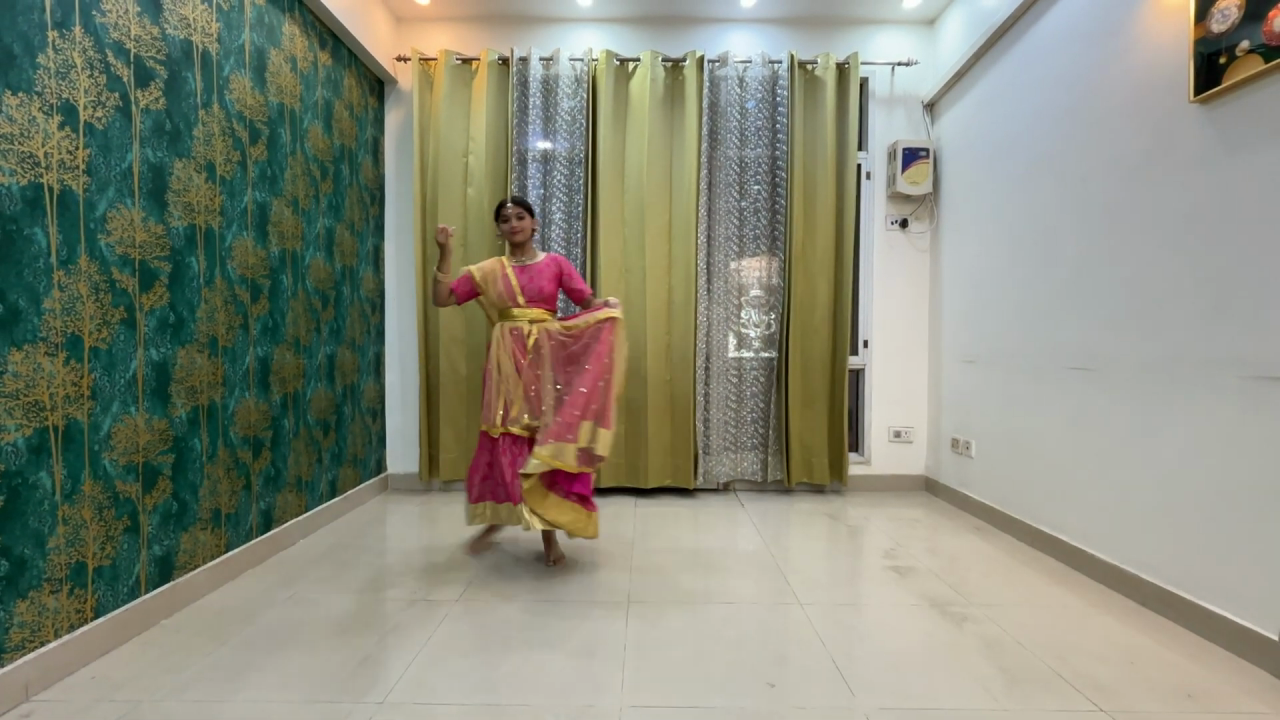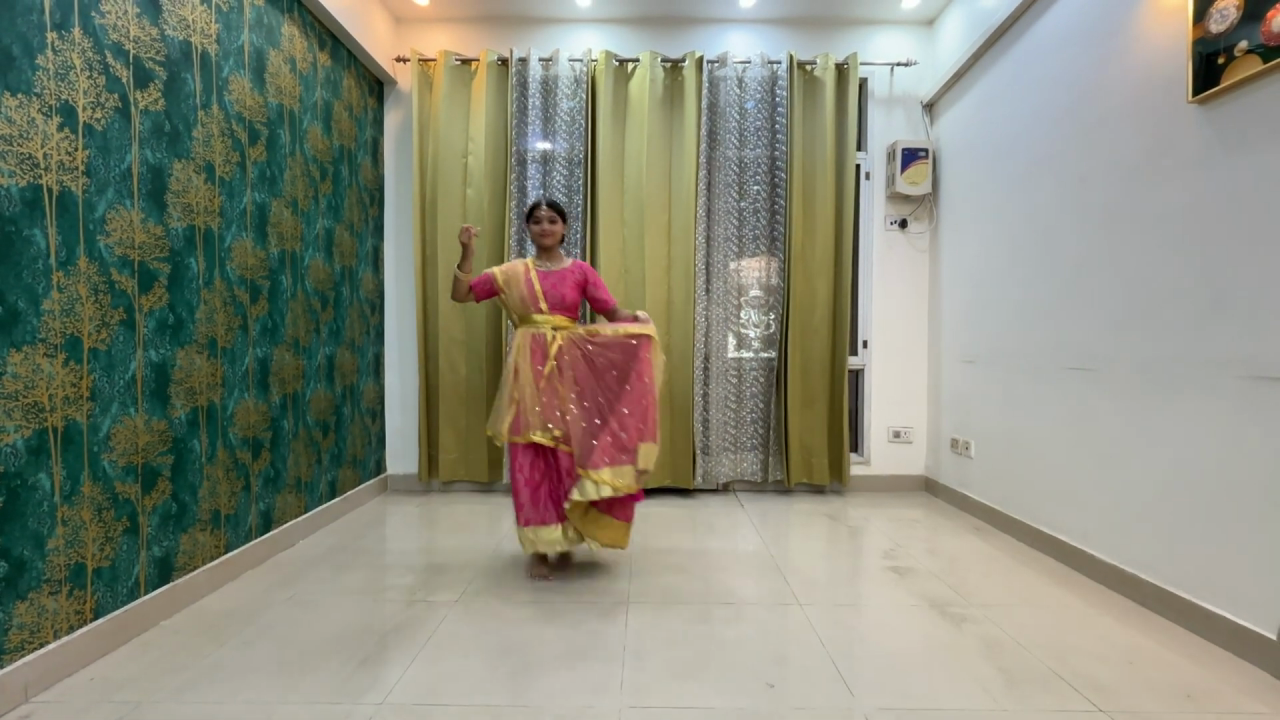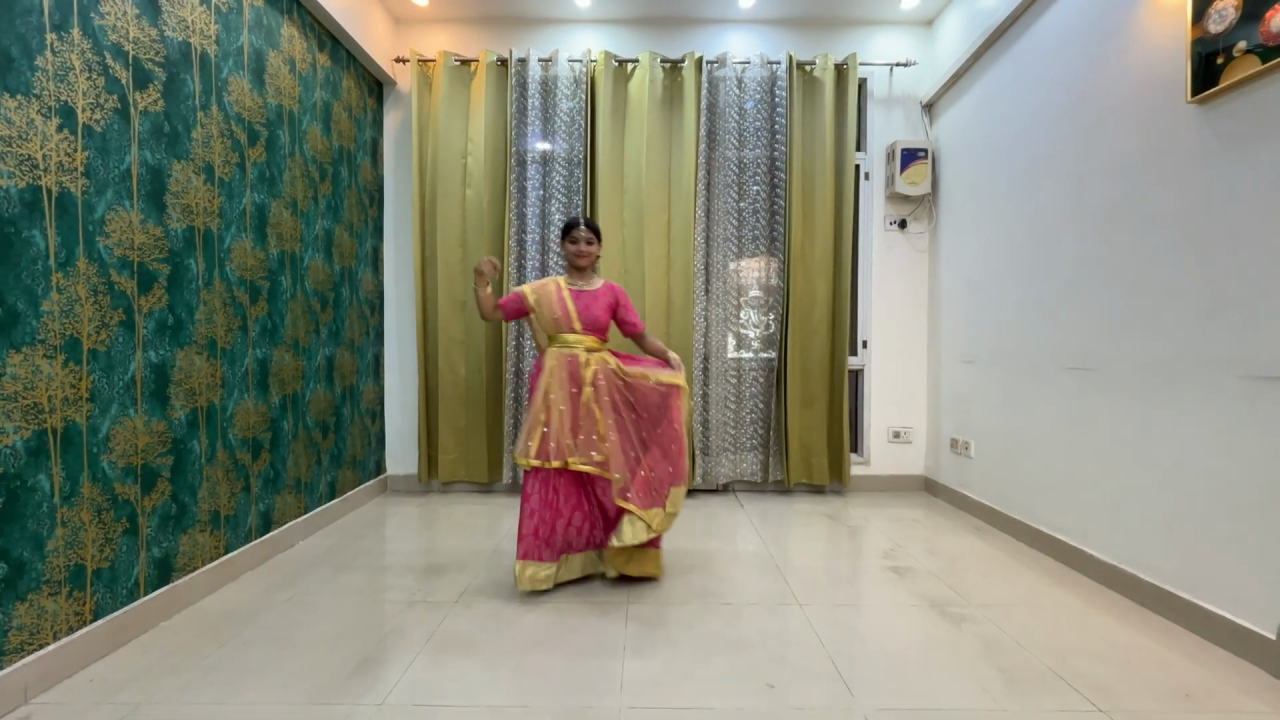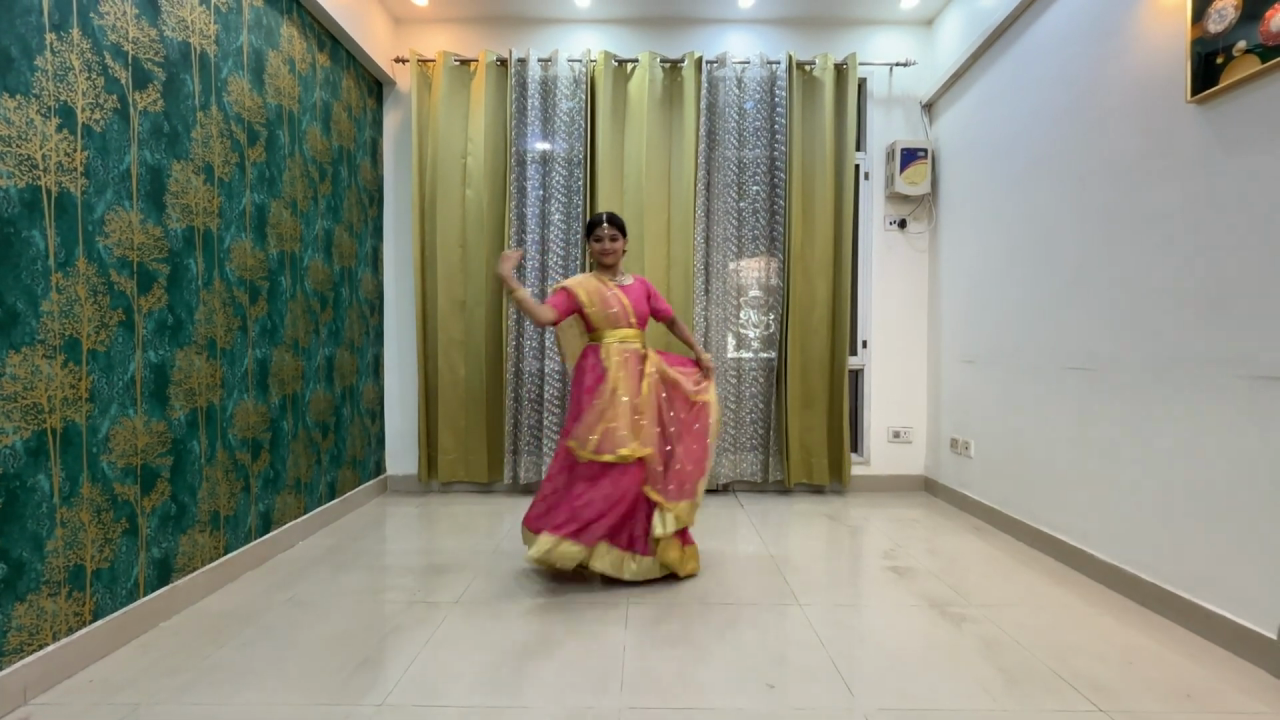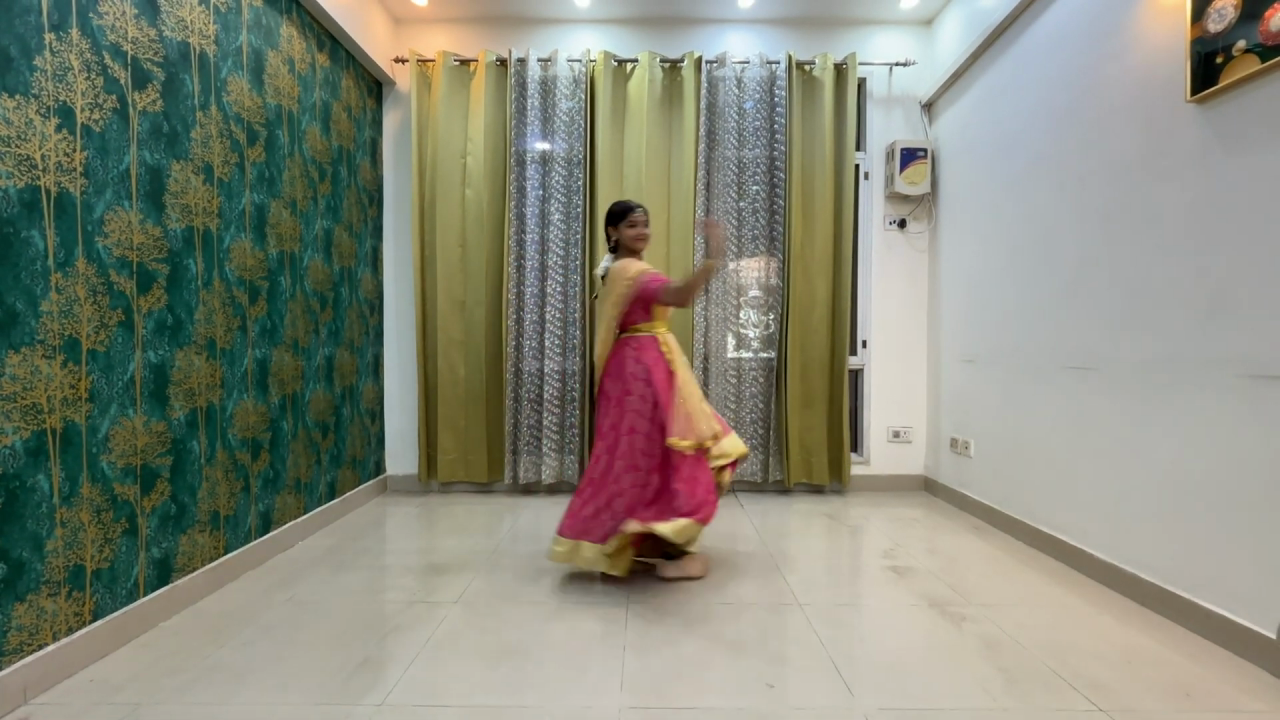
dt=0.2s
person 1, frame 1
left shoulder: (555, 264)
right shoulder: (487, 270)
left elbow: (588, 302)
right elbow: (441, 299)
left wrist: (608, 305)
right wrist: (445, 252)
left hip: (549, 355)
right hip: (508, 357)
left knee: (548, 438)
right knee: (508, 439)
left ankle: (550, 533)
right ankle: (495, 519)
person 1, frame 2
left shoulder: (581, 271)
right shoulder: (512, 273)
left elbow: (611, 312)
right elbow: (461, 294)
left wrist: (635, 318)
right wrist: (467, 253)
left hip: (570, 363)
right hip: (527, 364)
left knee: (572, 445)
right knee: (531, 451)
left ankle: (569, 532)
right ankle: (542, 546)
person 1, frame 3
left shoulder: (612, 292)
right shoulder: (541, 291)
left elbow: (639, 335)
right elbow: (490, 311)
left wrist: (667, 356)
right wrist: (483, 281)
left hip: (599, 384)
right hip: (555, 383)
left knee: (606, 470)
right knee: (553, 474)
left ankle: (619, 552)
right ankle: (548, 561)
person 1, frame 4
left shoulder: (640, 284)
right shoulder: (578, 286)
left elbow: (670, 319)
right elbow: (541, 317)
left wrist: (699, 353)
right wrist: (509, 280)
left hip: (643, 378)
right hip: (602, 377)
left knee: (642, 467)
right knee: (609, 464)
left ankle: (638, 550)
right ankle: (568, 544)
person 1, frame 5
left shoulder: (610, 274)
right shoulder: (634, 273)
right elbow: (679, 297)
right wrist: (712, 256)
left hip: (630, 364)
right hip: (644, 366)
left knee: (632, 456)
right knee: (666, 454)
right ankle: (672, 555)
